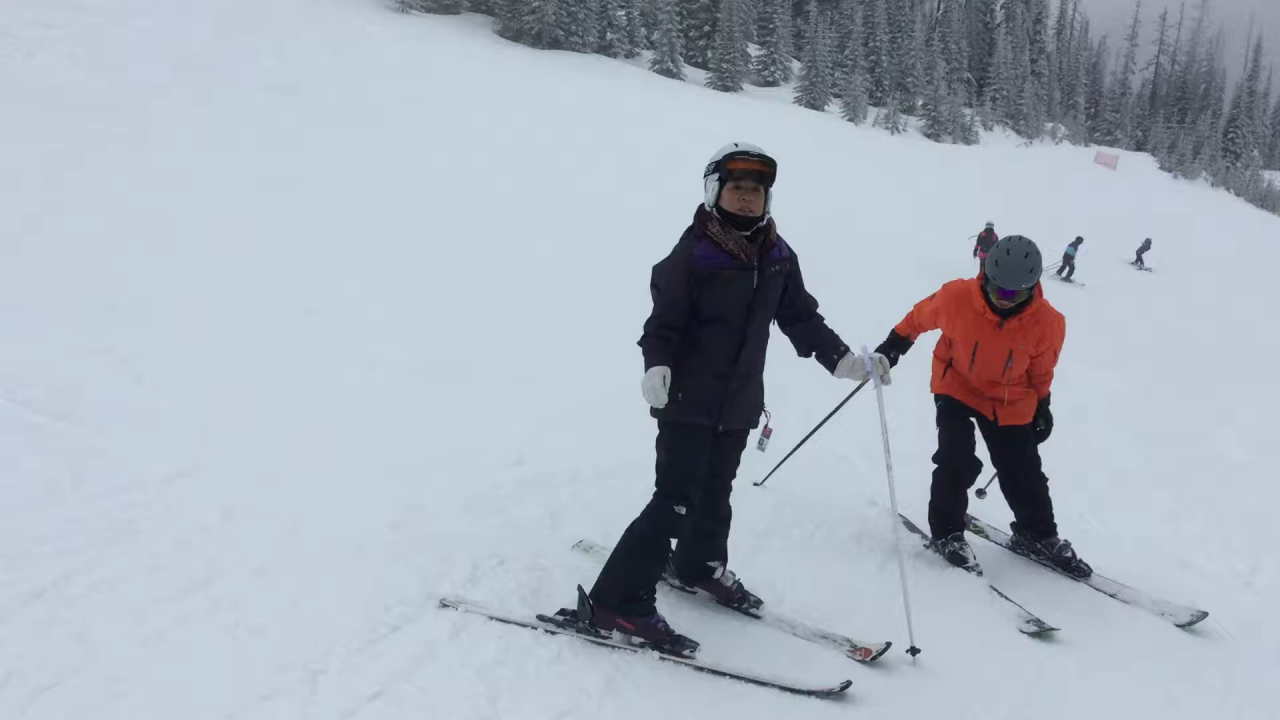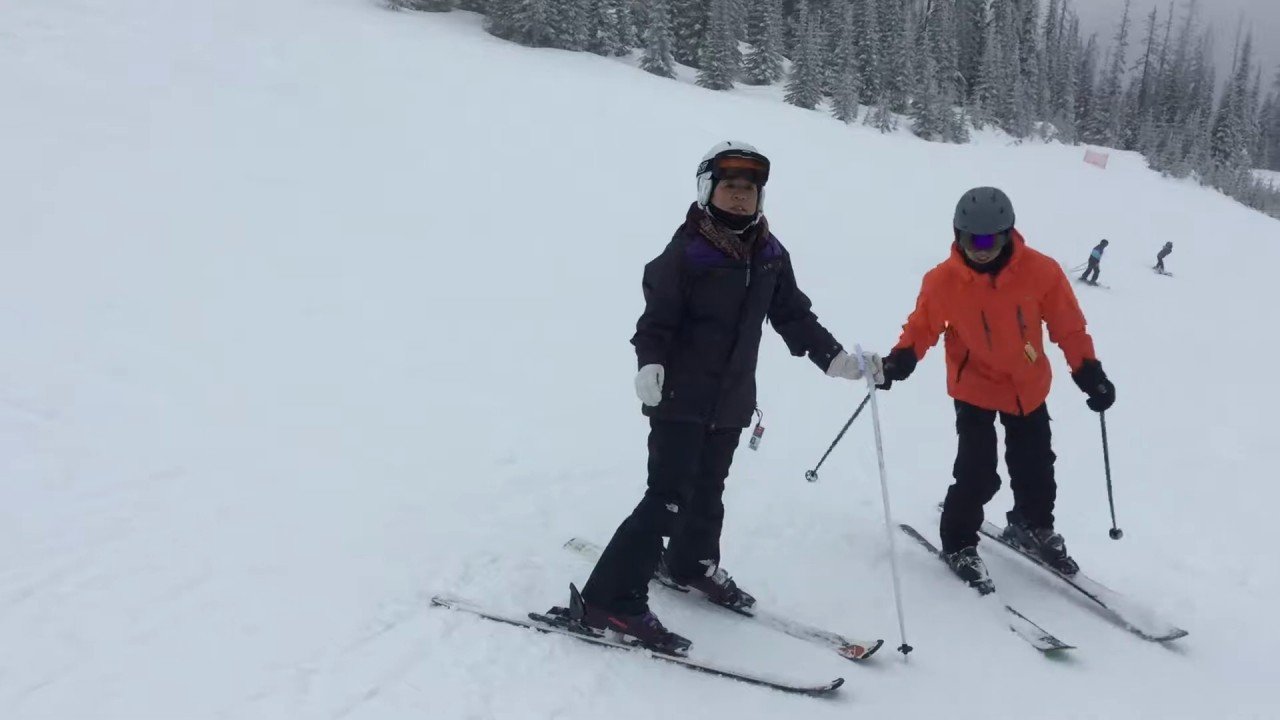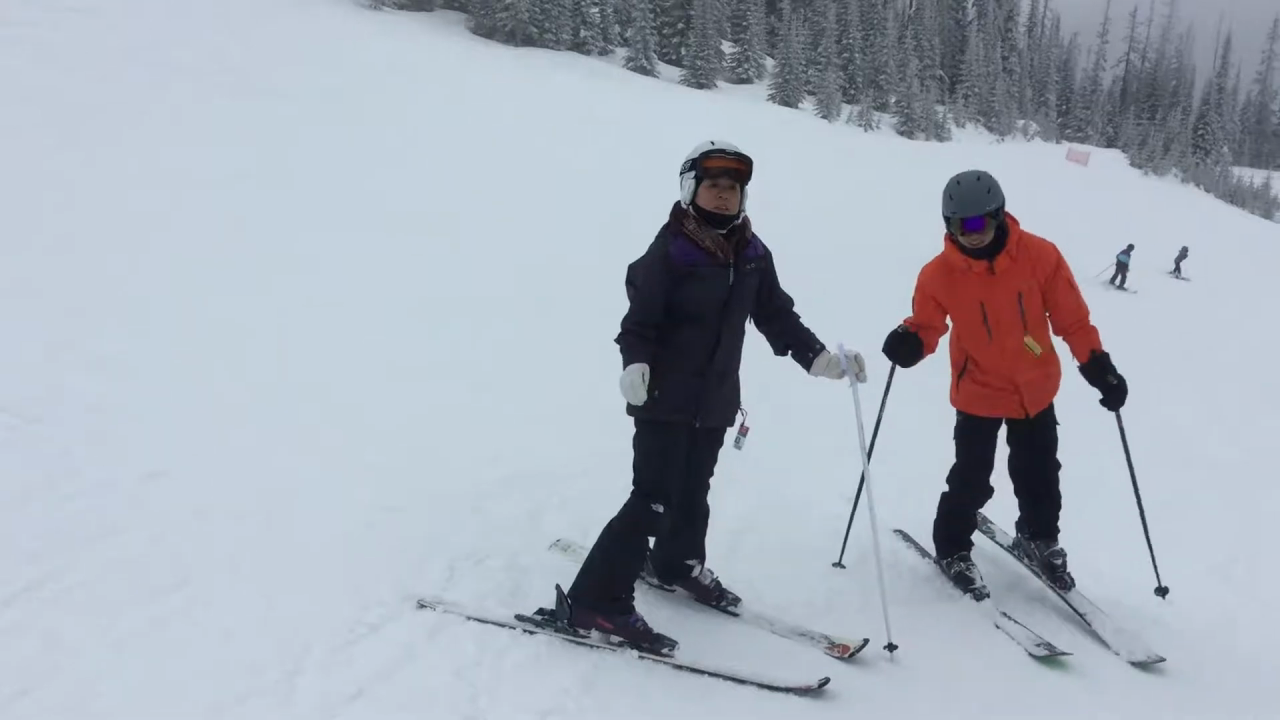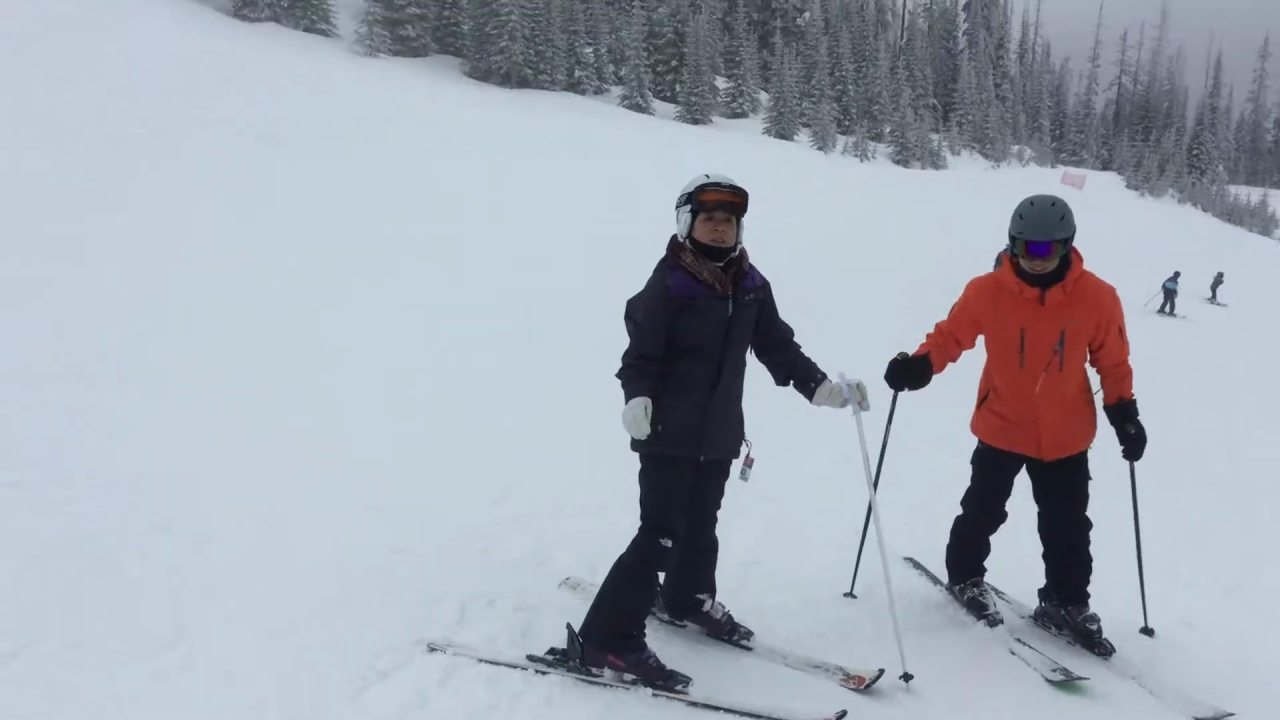
dt=0.3s
person 1, frame 1
left shoulder: (778, 258)
right shoulder: (693, 253)
left elbow: (801, 318)
right elbow: (664, 320)
left wrist: (844, 359)
right wrist: (657, 366)
left hip: (738, 402)
right hip: (688, 399)
left knee: (715, 493)
right knee: (676, 501)
left ankle: (700, 565)
right ankle: (620, 602)
person 1, frame 2
left shoulder: (770, 255)
right shoulder: (686, 251)
left elbow: (794, 317)
right elbow: (656, 319)
left wrist: (838, 359)
right wrist: (650, 364)
left hip: (730, 401)
right hip: (680, 398)
left knee: (708, 491)
right knee: (668, 499)
left ankle: (693, 563)
right ankle: (611, 600)
person 1, frame 3
left shoulder: (753, 256)
right shoulder: (669, 251)
left elbow: (777, 316)
right elbow: (639, 318)
left wrist: (820, 358)
right wrist: (635, 363)
left hip: (715, 400)
right hip: (664, 398)
left knee: (693, 491)
right knee: (653, 499)
left ankle: (678, 563)
right ankle: (598, 600)
person 1, frame 4
left shoulder: (751, 286)
right shoulder: (668, 284)
left elbow: (777, 346)
right elbow: (641, 353)
left wrist: (821, 387)
right wrist: (637, 398)
left hip: (718, 432)
right hip: (668, 432)
left knee: (701, 525)
right knee: (661, 535)
left ankle: (690, 596)
right ankle: (609, 638)
person 2, frame 1
left shoulder: (1047, 323)
right shoulder: (956, 297)
left elbow: (1041, 367)
right elbow: (922, 316)
left wrist: (1040, 407)
right wrist: (895, 342)
left hip: (1008, 402)
right hip: (956, 389)
left knee: (1025, 472)
right knee: (956, 460)
left ankle: (1038, 535)
right ankle: (947, 533)
person 2, frame 2
left shoulder: (1043, 272)
right shoulder: (942, 280)
left elbow: (1067, 323)
right elbow: (922, 328)
left wrist: (1090, 371)
right wrist: (900, 358)
left hip: (1028, 386)
right hip: (975, 385)
left knee: (1035, 464)
right knee: (977, 472)
left ankle: (1031, 525)
right ankle: (959, 544)
person 2, frame 3
left shoulder: (1041, 257)
right shoulder: (939, 274)
left elbow: (1070, 316)
right elbow: (926, 326)
left wrist: (1098, 366)
right wrist: (909, 343)
left hip: (1035, 388)
right hip: (978, 392)
left knee: (1039, 471)
right knee: (971, 480)
left ankle: (1039, 538)
right ankle: (952, 550)
person 2, frame 4
left shoulder: (1097, 297)
right shoulder: (986, 291)
left elbow: (1113, 360)
right elbow: (950, 335)
left wrist: (1123, 411)
right wrist: (917, 365)
left hip: (1066, 434)
right hip: (1001, 426)
left knee: (1068, 526)
right knee: (982, 510)
left ankle: (1066, 602)
right ankle: (965, 575)
